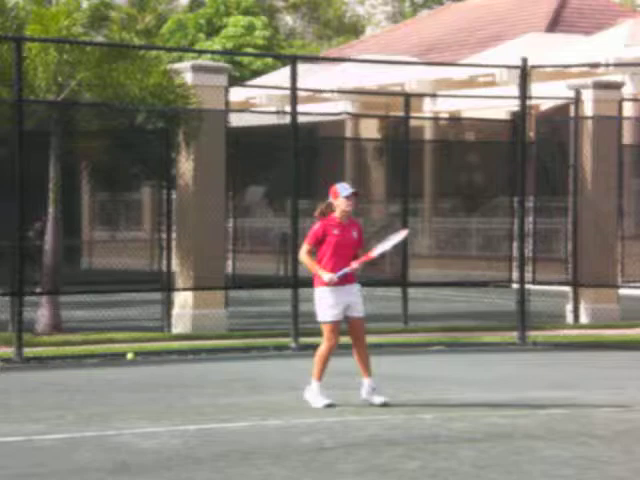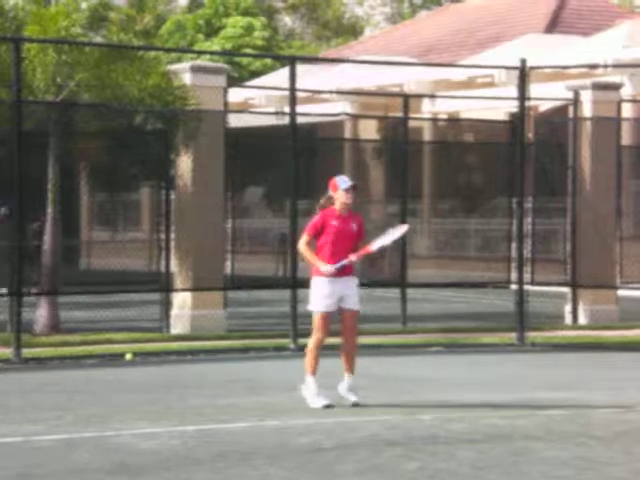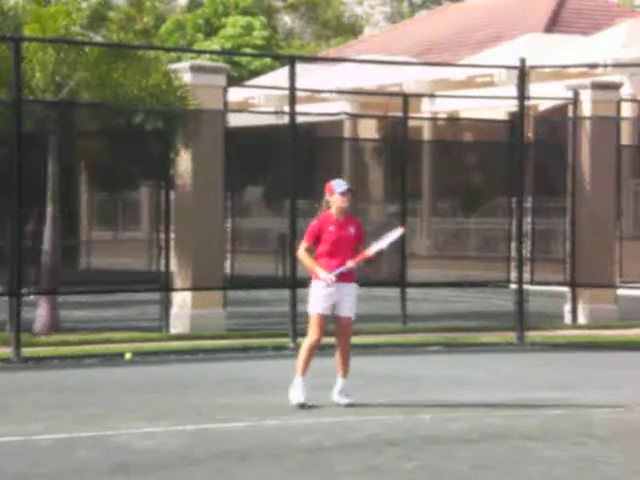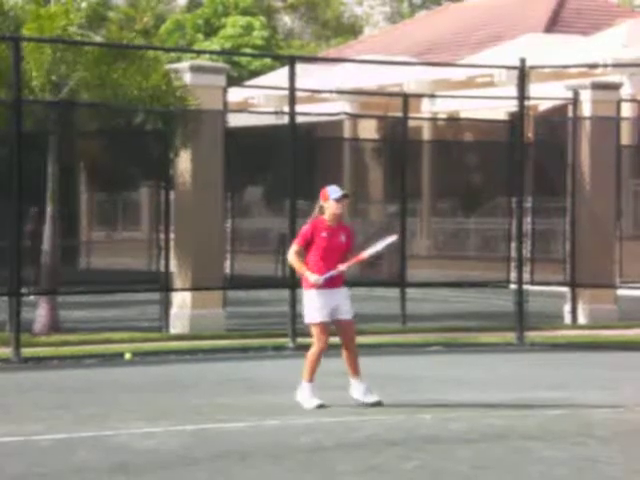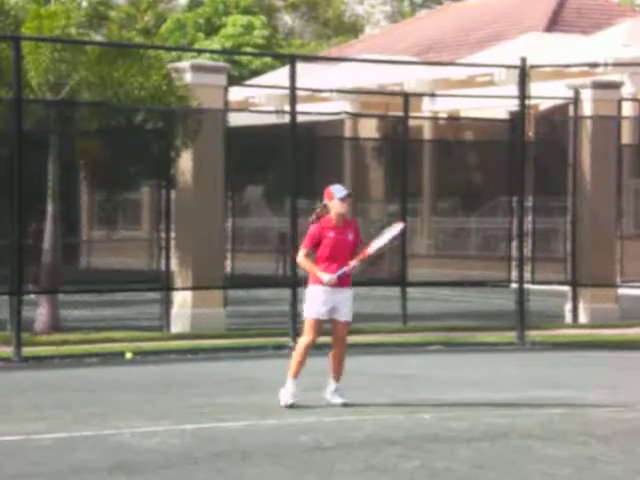
dt=0.3s
person 1, frame 1
left shoulder: (355, 226)
right shoulder: (323, 225)
right elbow: (304, 254)
left wrist: (358, 262)
right wrist: (321, 273)
left hip: (350, 287)
right hip: (327, 289)
left knee: (359, 339)
right knee: (331, 341)
left ankle: (368, 387)
right ankle: (313, 389)
person 1, frame 2
left shoulder: (356, 219)
right shoulder: (323, 217)
right elbow: (303, 245)
left wrist: (357, 256)
right wrist: (320, 264)
left hip: (348, 279)
right hip: (324, 280)
left knee: (351, 334)
right knee: (320, 334)
left ankle: (347, 384)
right ankle: (310, 385)
person 1, frame 3
left shoulder: (355, 224)
right shoulder: (320, 223)
left elbow: (359, 252)
right elbow: (302, 252)
left wrist: (355, 261)
right wrist: (320, 270)
left hip: (347, 285)
right hip: (323, 284)
left knee: (345, 338)
right knee: (315, 335)
left ankle: (340, 388)
right ankle: (298, 384)
person 1, frame 4
left shoulder: (346, 231)
right shoulder: (312, 227)
right elbow: (292, 255)
left wrist: (346, 266)
right wrist: (307, 274)
left hip: (338, 290)
right hip: (316, 290)
left knee: (349, 340)
right knee: (321, 343)
left ankle: (358, 387)
right ankle: (305, 390)
person 1, frame 5
left shoulder: (353, 228)
right shoulder: (319, 227)
right elbow: (301, 257)
left wrist: (354, 263)
right wrist: (320, 274)
left hip: (344, 290)
right hip: (320, 288)
left knee: (340, 341)
right knee: (308, 339)
left ankle: (333, 388)
right ankle: (289, 387)
